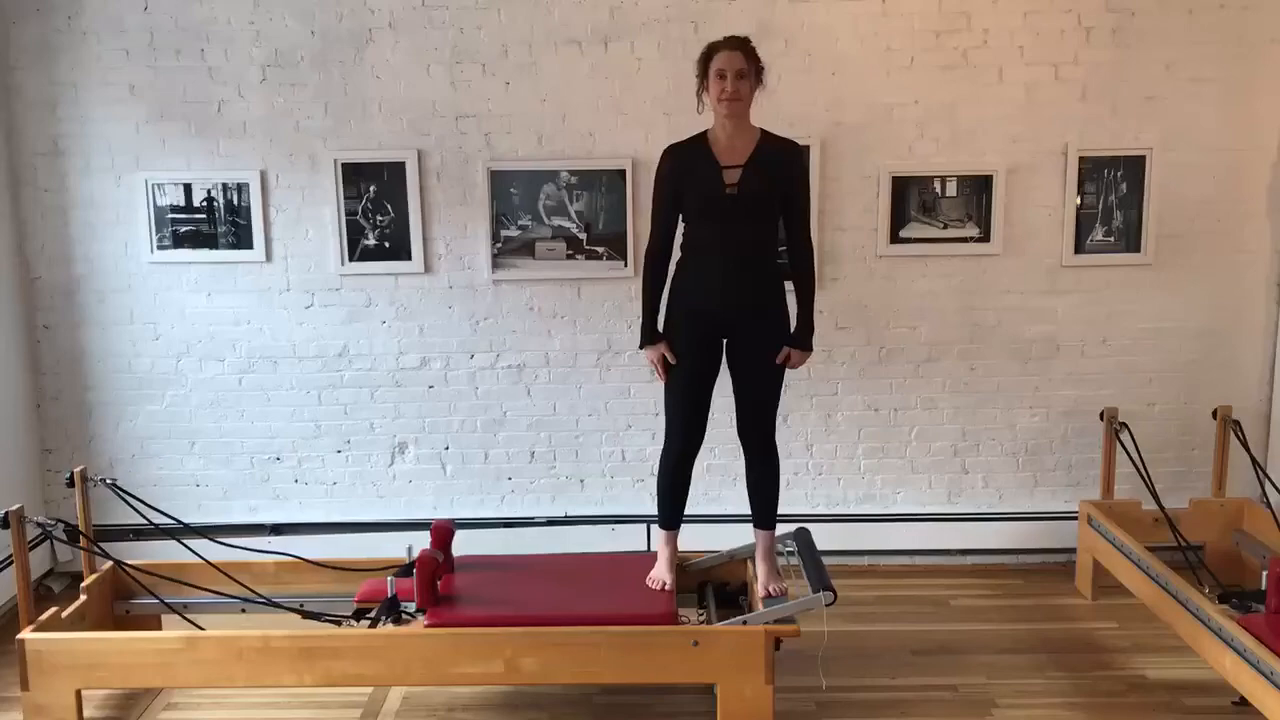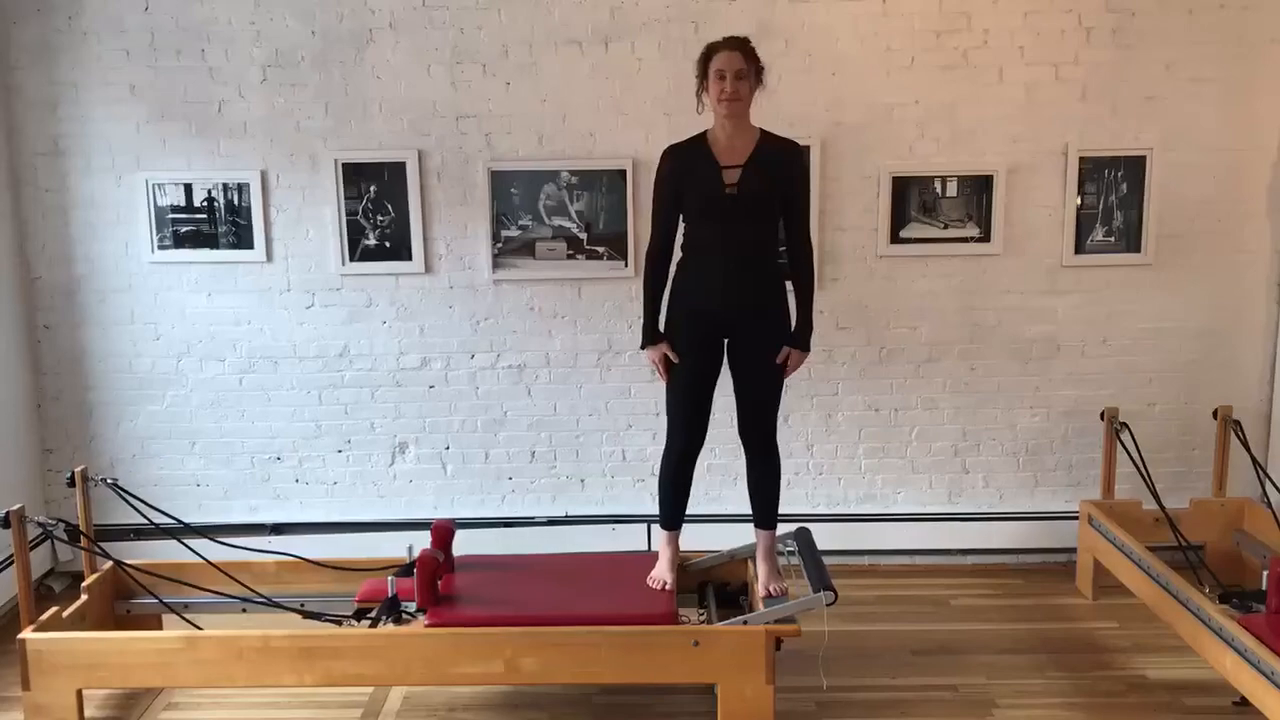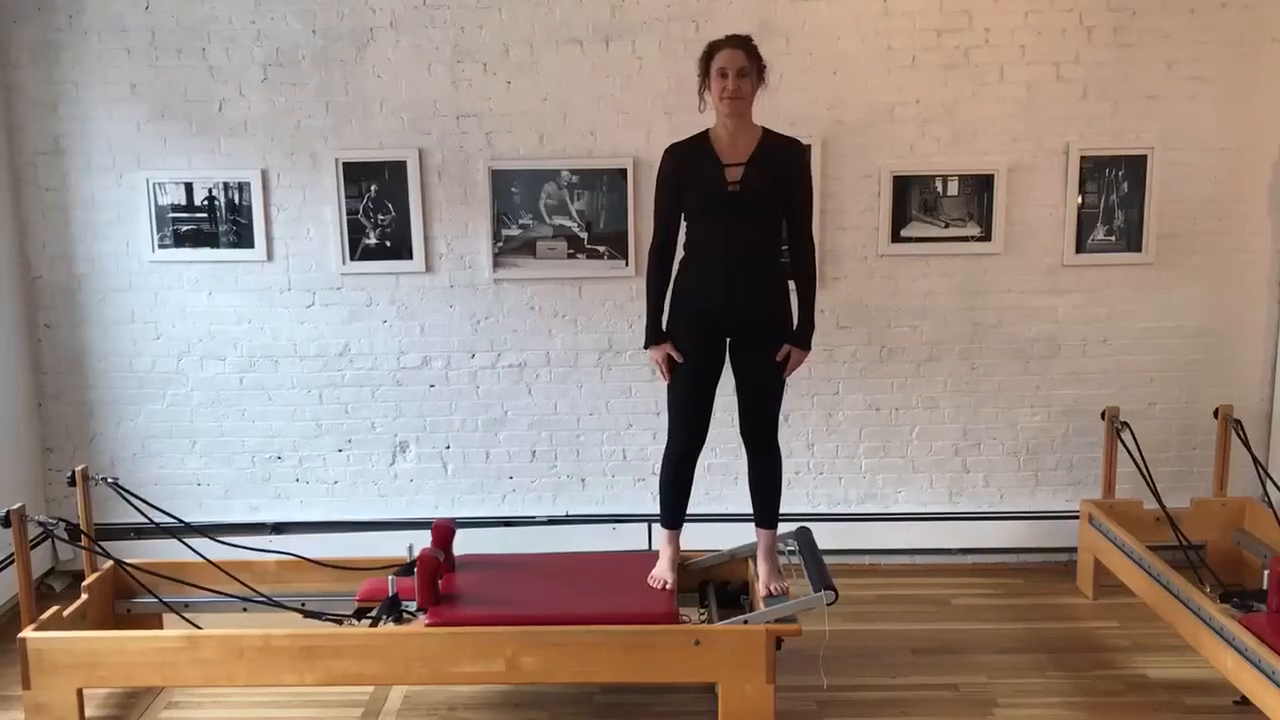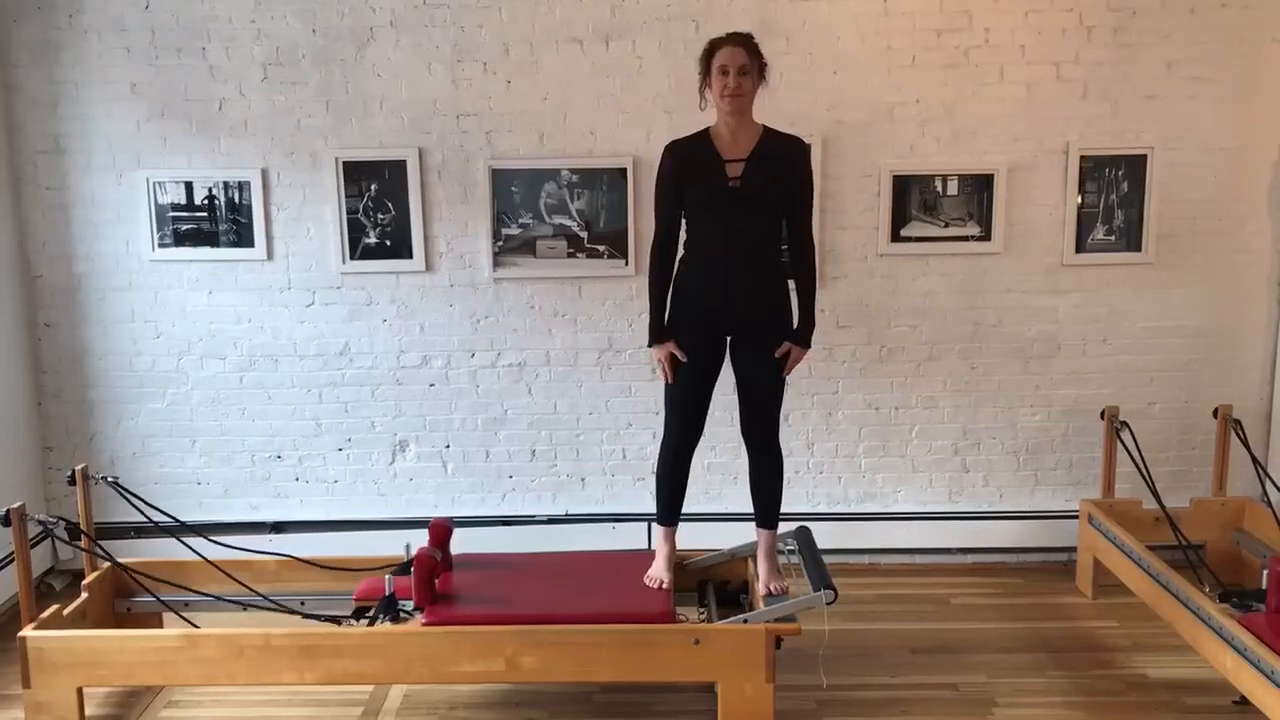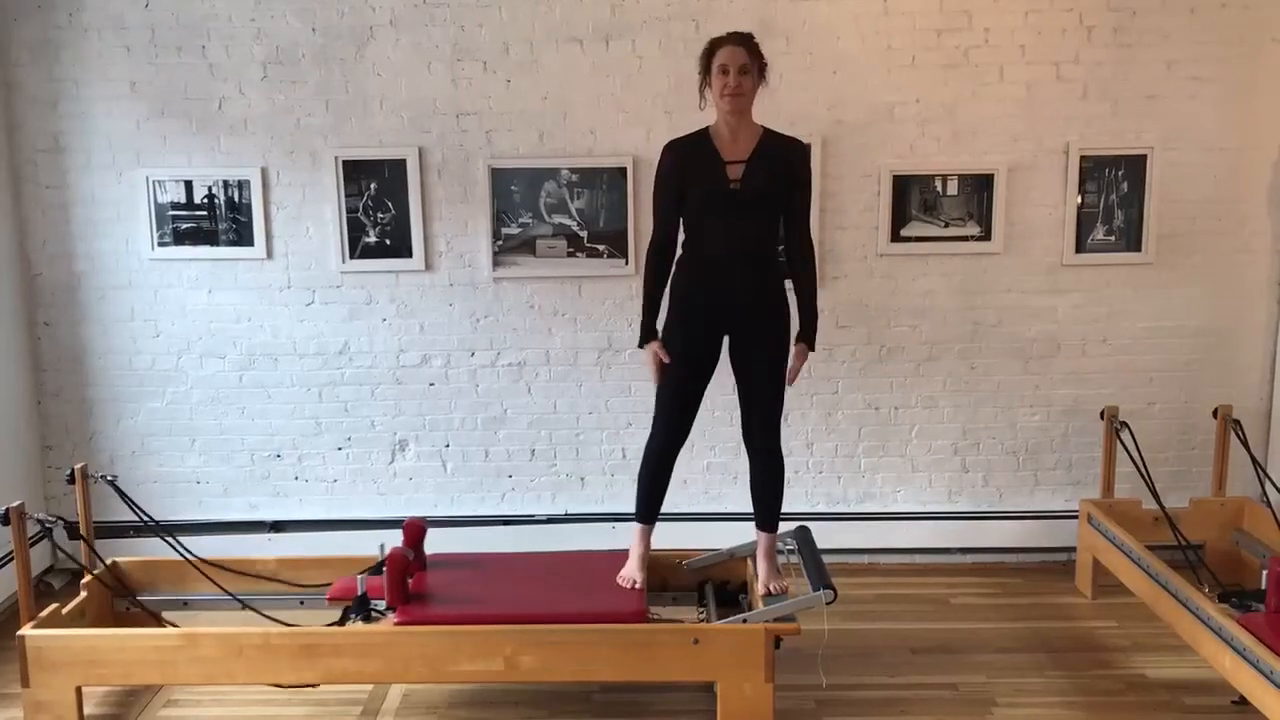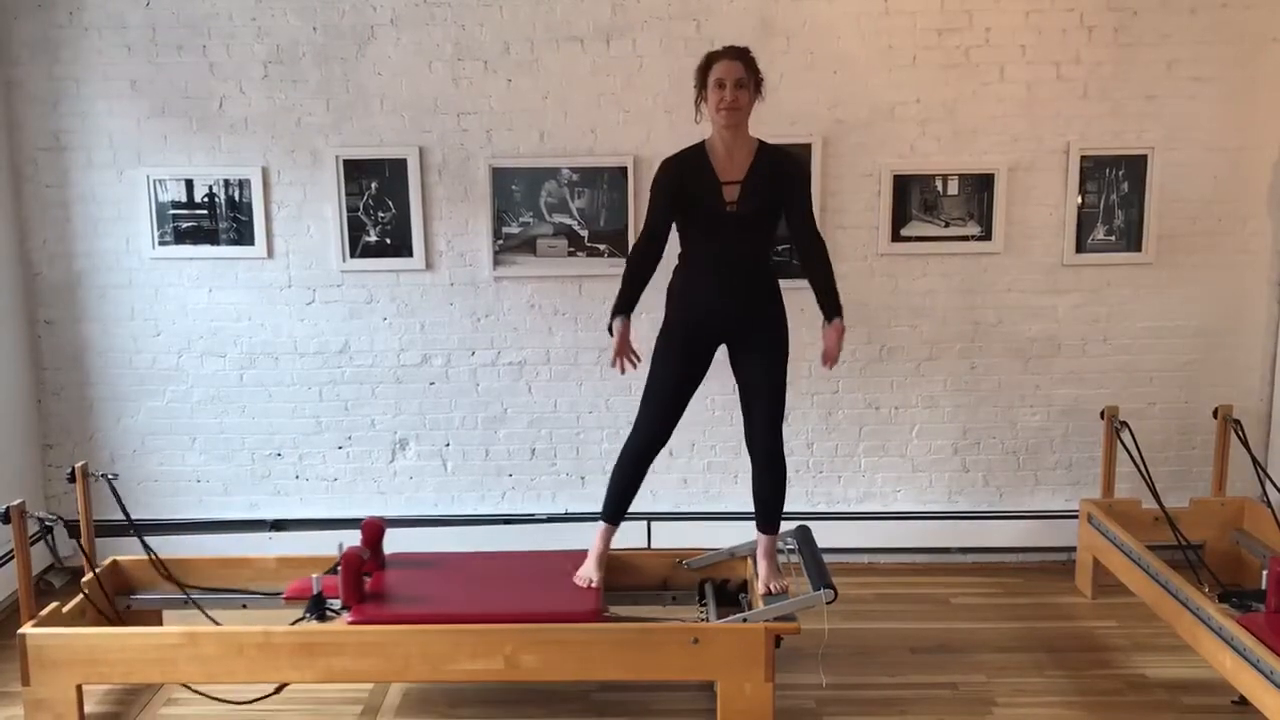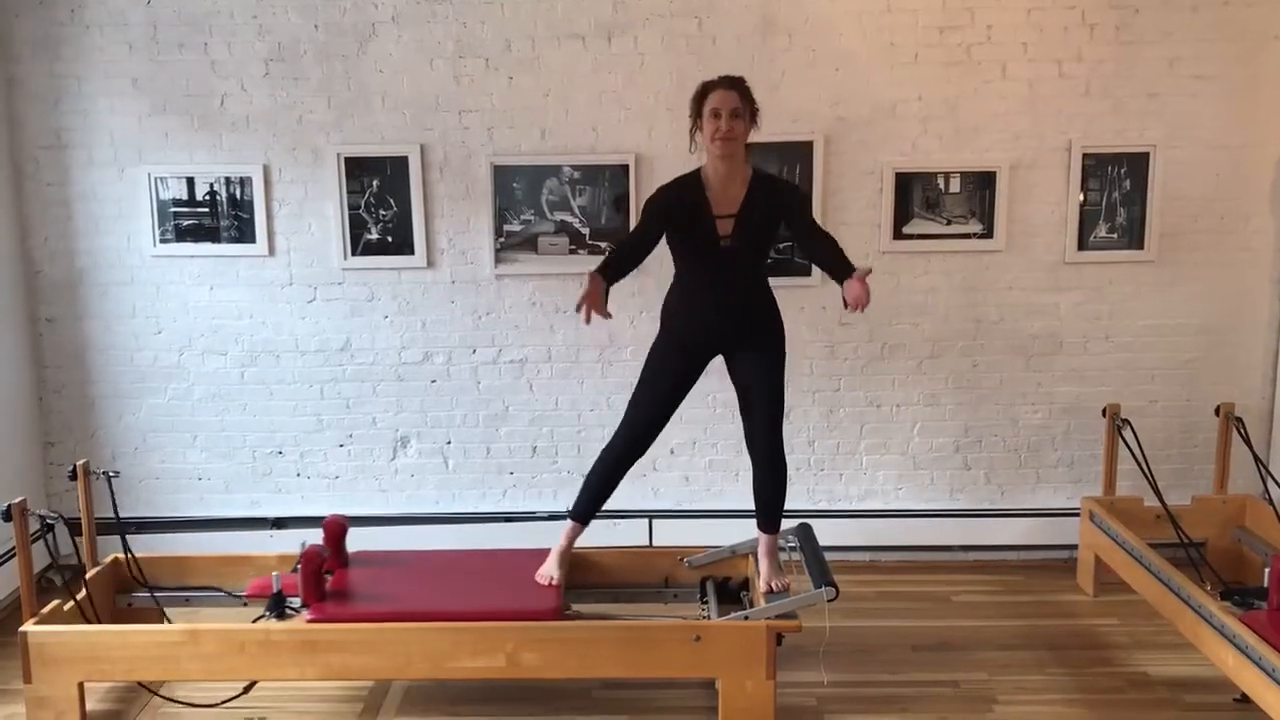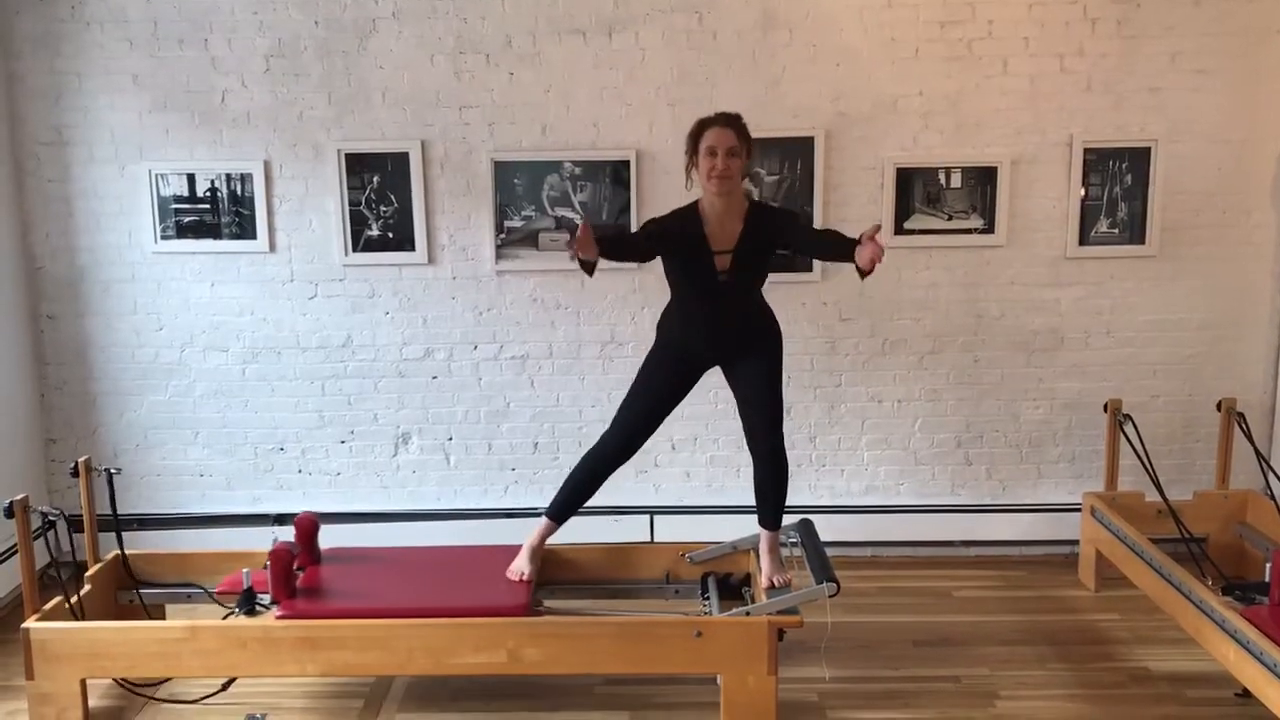
dt=0.3s
person 1, frame 1
left shoulder: (785, 156)
right shoulder: (679, 158)
left elbow: (800, 246)
right elbow: (658, 246)
left wrist: (804, 329)
right wrist: (649, 330)
left hip: (760, 311)
right hip: (693, 310)
left knee: (758, 435)
right knee: (682, 436)
left ankle: (765, 556)
right ankle: (667, 551)
person 1, frame 2
left shoulder: (785, 157)
right shoulder: (679, 159)
left elbow: (800, 247)
right elbow: (660, 246)
left wrist: (802, 330)
right wrist: (650, 330)
left hip: (761, 310)
right hip: (694, 309)
left knee: (760, 435)
right knee: (684, 435)
left ankle: (766, 557)
right ankle: (668, 550)
person 1, frame 3
left shoulder: (787, 155)
right shoulder: (681, 157)
left elbow: (801, 245)
right elbow: (662, 245)
left wrist: (804, 328)
right wrist: (654, 330)
left hip: (763, 310)
right hip: (696, 308)
left knee: (761, 435)
right knee: (685, 435)
left ankle: (766, 555)
right ankle: (668, 549)
person 1, frame 4
left shoulder: (789, 152)
right shoulder: (681, 154)
left elbow: (801, 243)
right elbow: (664, 244)
left wrist: (804, 326)
right wrist: (658, 329)
left hip: (764, 308)
right hip: (696, 308)
left knee: (761, 434)
right knee: (680, 432)
left ankle: (767, 556)
right ankle: (665, 548)
person 1, frame 5
left shoulder: (788, 154)
right shoulder: (681, 153)
left elbow: (799, 244)
right elbow: (662, 243)
left wrist: (806, 329)
right wrist: (649, 330)
left hip: (763, 309)
right hip: (695, 307)
left knee: (763, 435)
right knee: (668, 430)
left ankle: (766, 555)
right ankle: (640, 546)
person 1, frame 6
left shoulder: (784, 167)
right shoulder: (678, 169)
left elbow: (808, 240)
right elbow: (650, 242)
left wrist: (832, 315)
right wrist: (622, 315)
left hip: (759, 319)
right hip: (691, 315)
left knee: (766, 440)
right knee: (649, 433)
left ankle: (766, 556)
right ankle: (601, 545)
person 1, frame 7
left shoulder: (777, 194)
right shoulder: (673, 197)
left elbow: (813, 238)
right elbow: (638, 243)
left wrist: (847, 276)
right wrist: (601, 279)
left hip: (755, 331)
right hip: (686, 330)
left knee: (766, 443)
right knee: (632, 436)
left ankle: (768, 554)
right ankle: (565, 544)
person 1, frame 8
left shoulder: (770, 221)
right shoulder: (673, 228)
left elbow: (816, 241)
right elbow: (633, 246)
left wrist: (858, 251)
right wrist: (593, 247)
left hip: (752, 344)
right hip: (681, 344)
left knee: (768, 444)
right knee: (617, 442)
left ankle: (769, 549)
right ankle: (536, 539)
